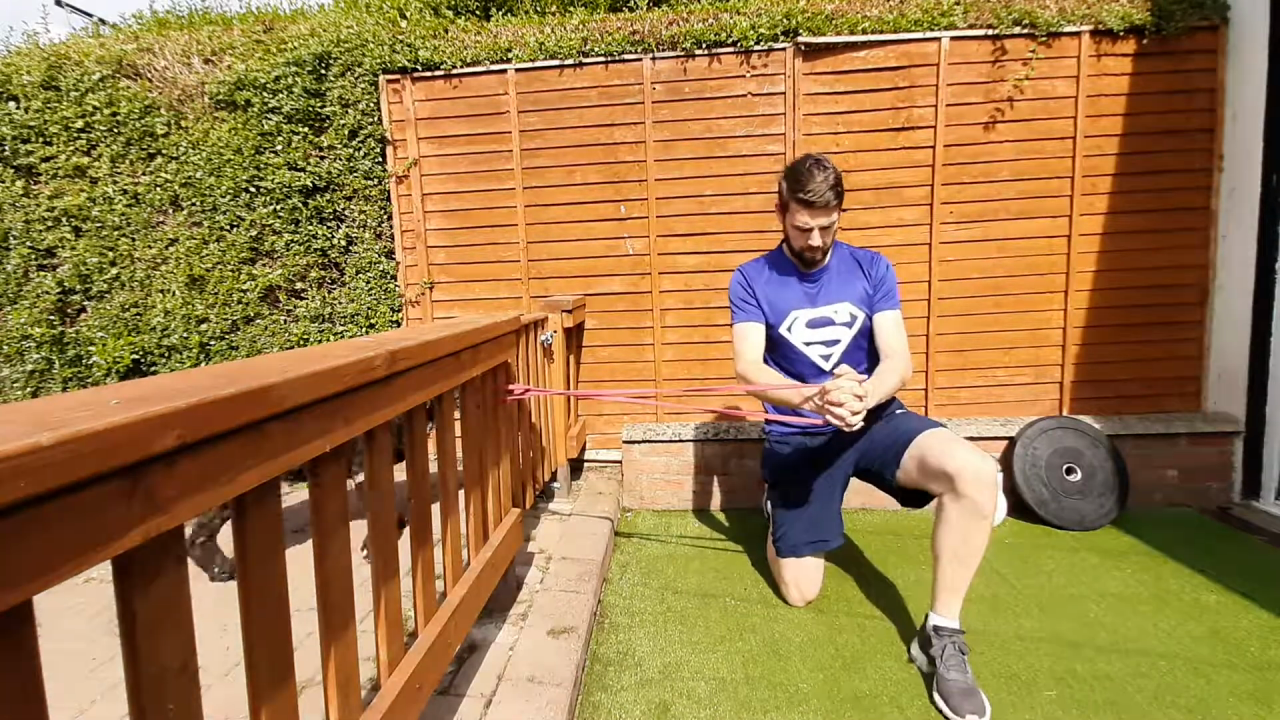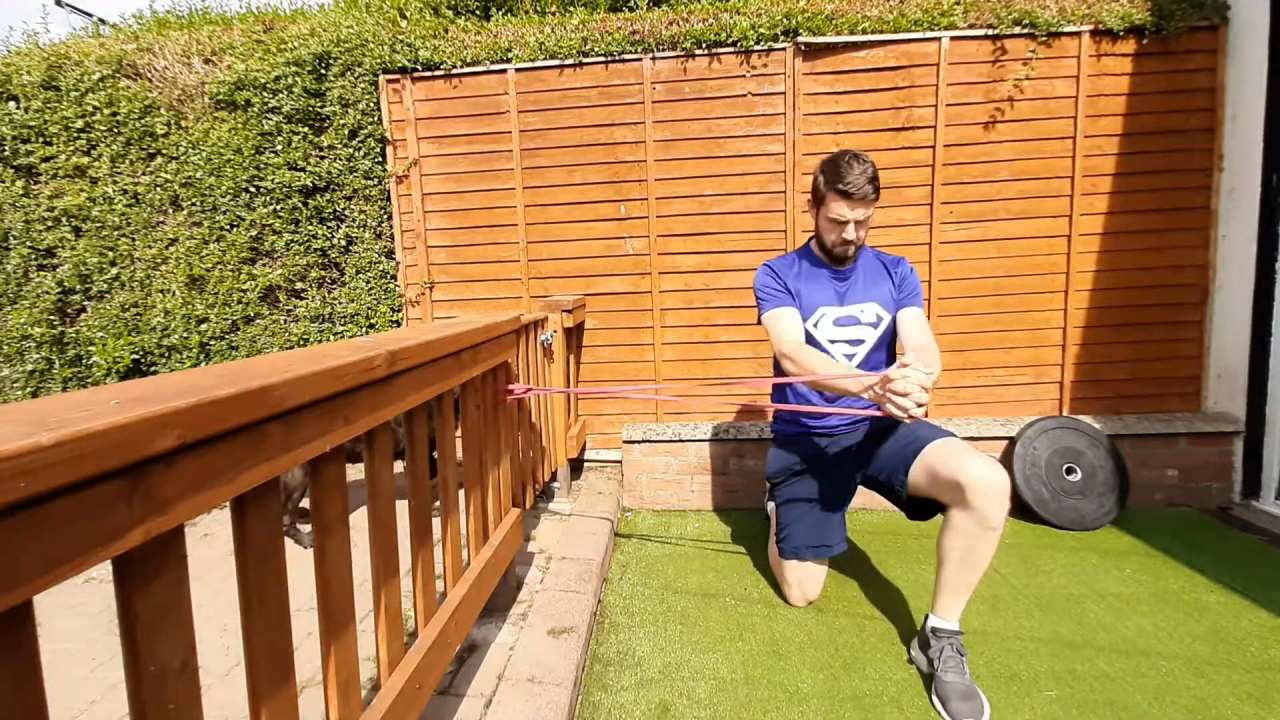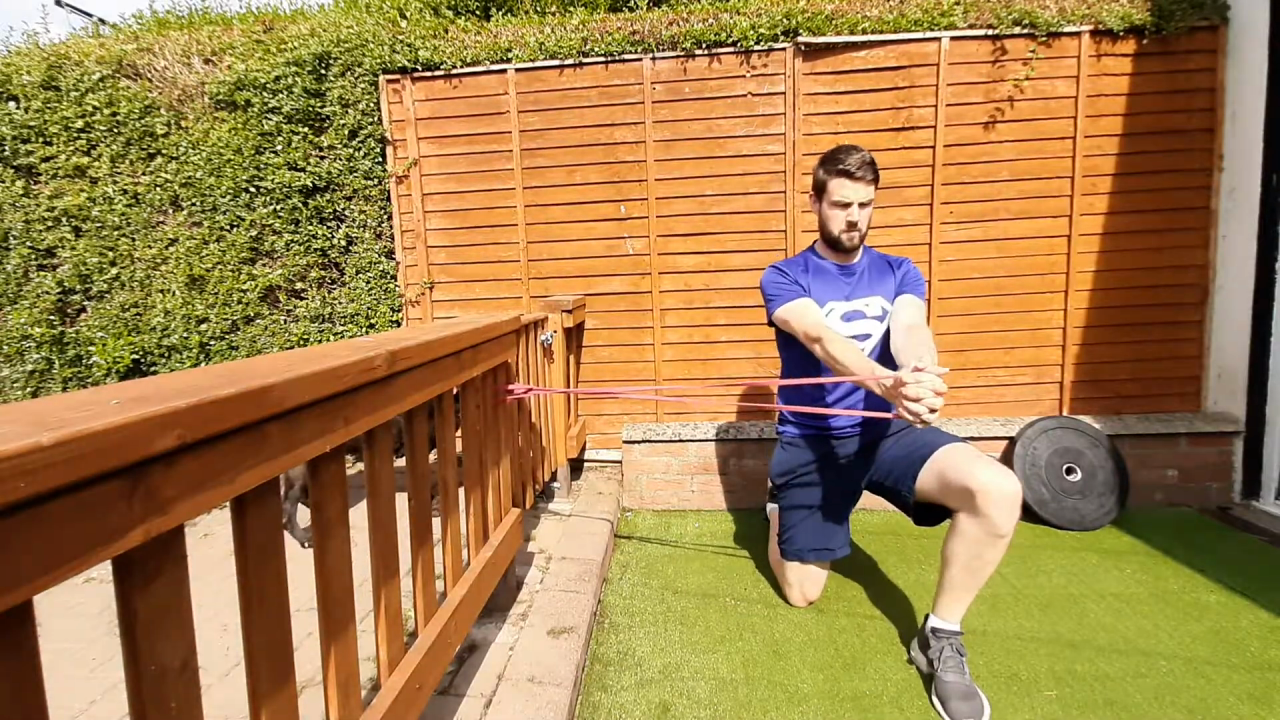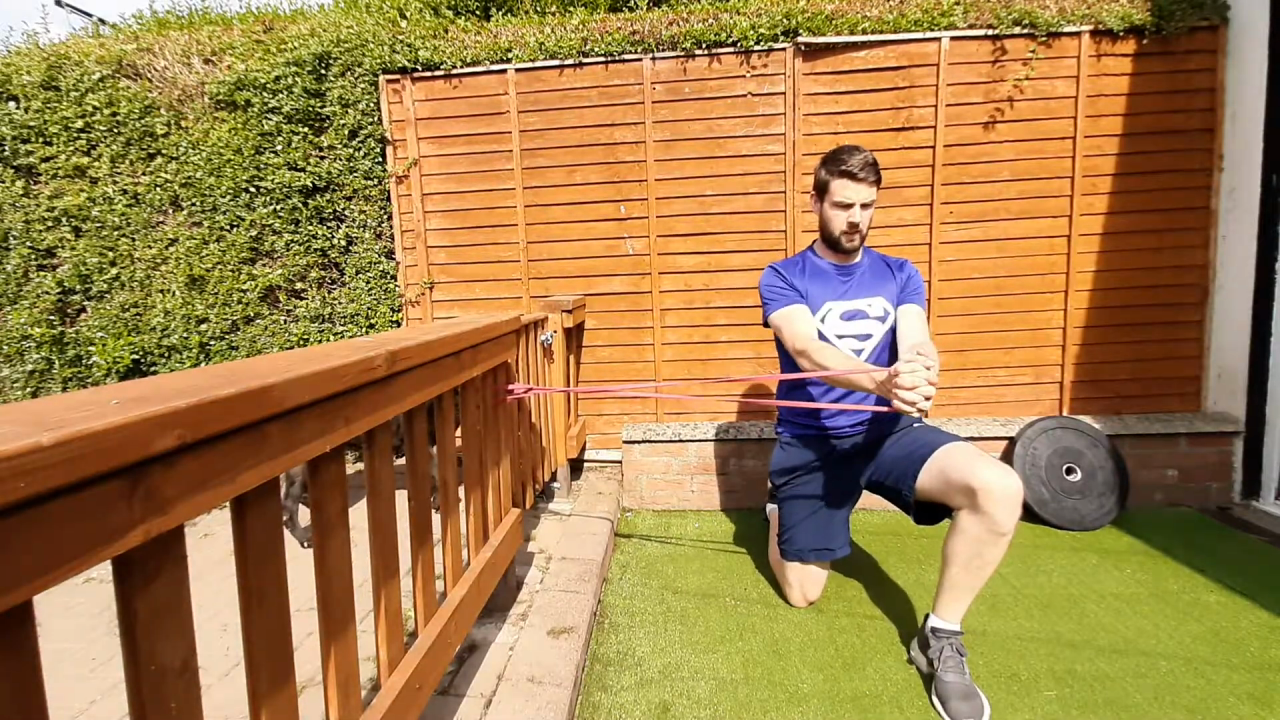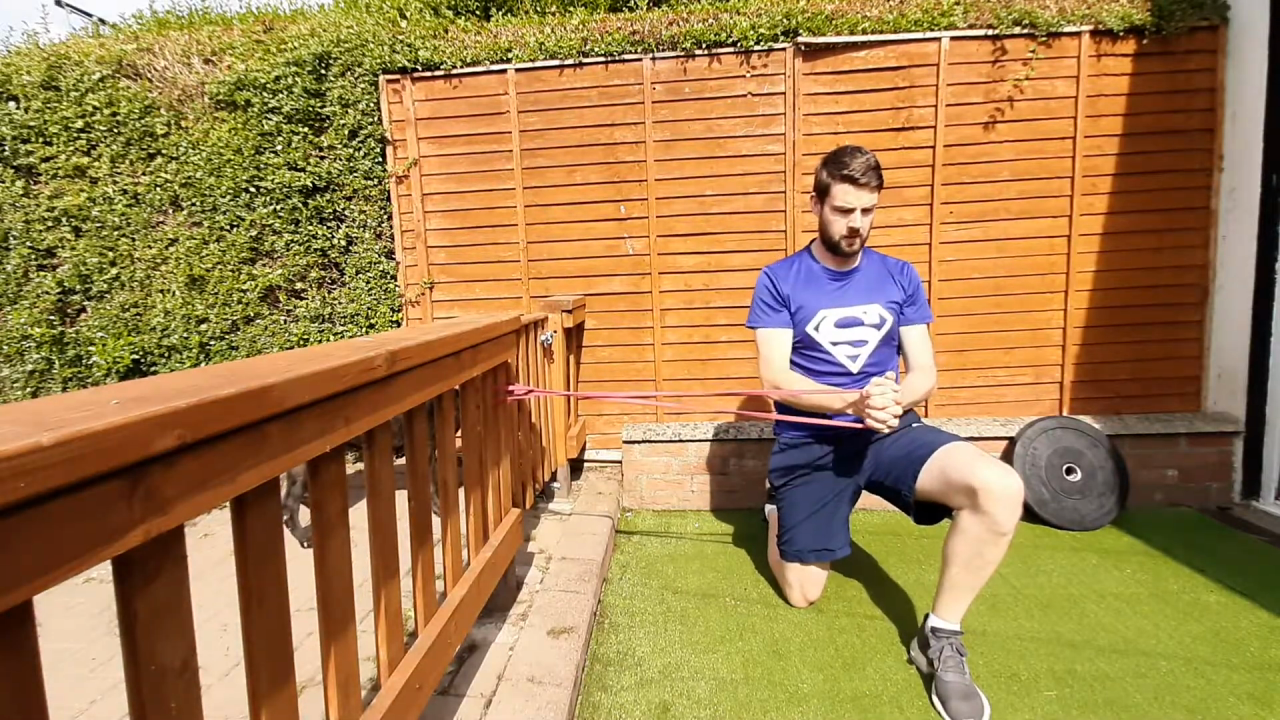
dt=0.5s
person 1, frame 1
left shoulder: (872, 268)
right shoulder: (752, 280)
left elbow: (898, 359)
right elbow: (748, 368)
left wrist: (863, 396)
right wrist: (816, 399)
left hip: (874, 417)
right hip: (796, 435)
left knee: (975, 472)
right knee: (799, 592)
left ankle: (941, 634)
right ankle: (779, 507)
person 1, frame 2
left shoulder: (896, 272)
right shoulder: (778, 276)
left elbow: (924, 350)
right elbow: (792, 355)
left wrist: (914, 380)
right wrist: (872, 386)
left hip: (882, 428)
right hip: (806, 436)
left knee: (986, 483)
right knee: (800, 592)
left ankle: (940, 636)
right ankle: (779, 508)
person 1, frame 3
left shoulder: (899, 272)
right shoulder: (783, 278)
left elbow: (910, 332)
right elbow: (821, 338)
left wrist: (923, 374)
right wrist: (890, 383)
left hip: (889, 431)
right hip: (811, 441)
left knee: (998, 491)
right knee: (802, 594)
left ankle: (941, 637)
right ankle: (780, 512)
person 1, frame 4
left shoulder: (899, 274)
right shoulder: (783, 278)
left elbow: (917, 343)
right elbow: (807, 350)
left wrist: (920, 373)
right wrist: (883, 381)
left hip: (888, 431)
right hip: (811, 442)
left knee: (1000, 489)
right knee: (802, 593)
left ankle: (940, 636)
right ankle: (780, 512)
person 1, frame 5
left shoulder: (900, 277)
right shoulder: (779, 281)
left elbow: (925, 373)
right elbow: (774, 376)
left wrist: (892, 399)
right wrist: (853, 402)
left hip: (891, 430)
right hip: (810, 442)
left knee: (1000, 488)
right knee: (802, 594)
left ankle: (941, 636)
right ankle: (778, 513)
